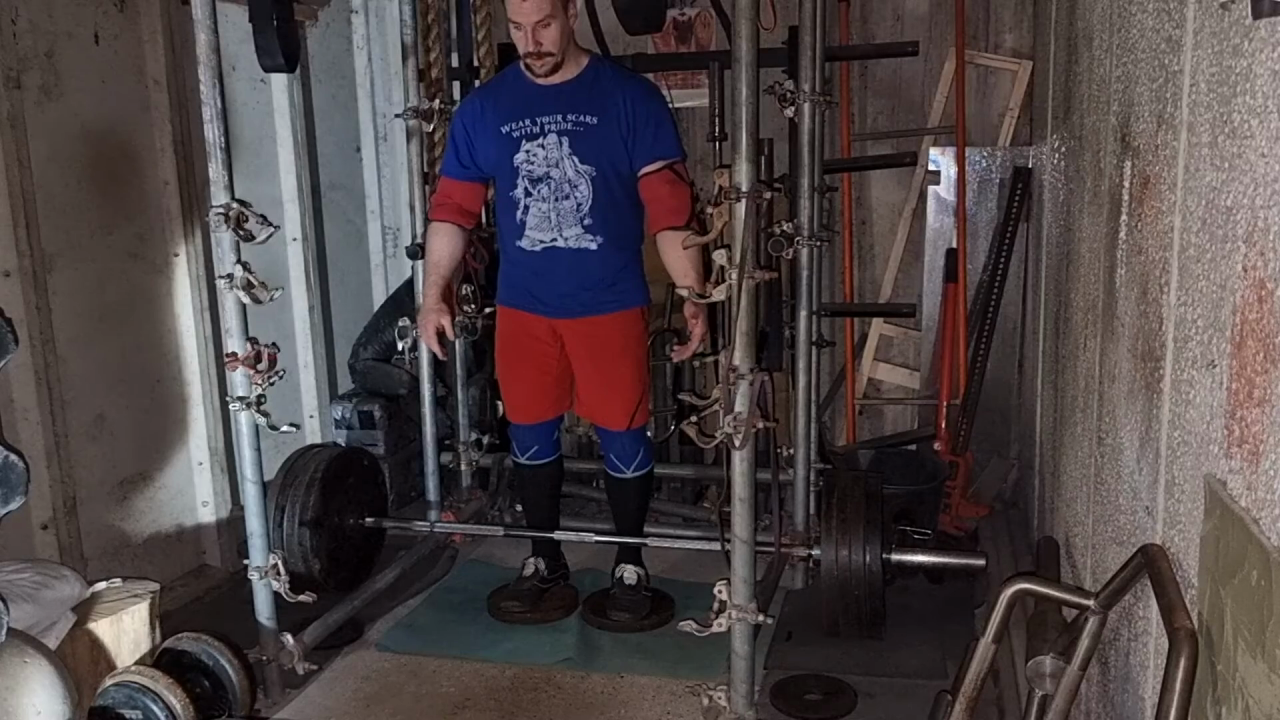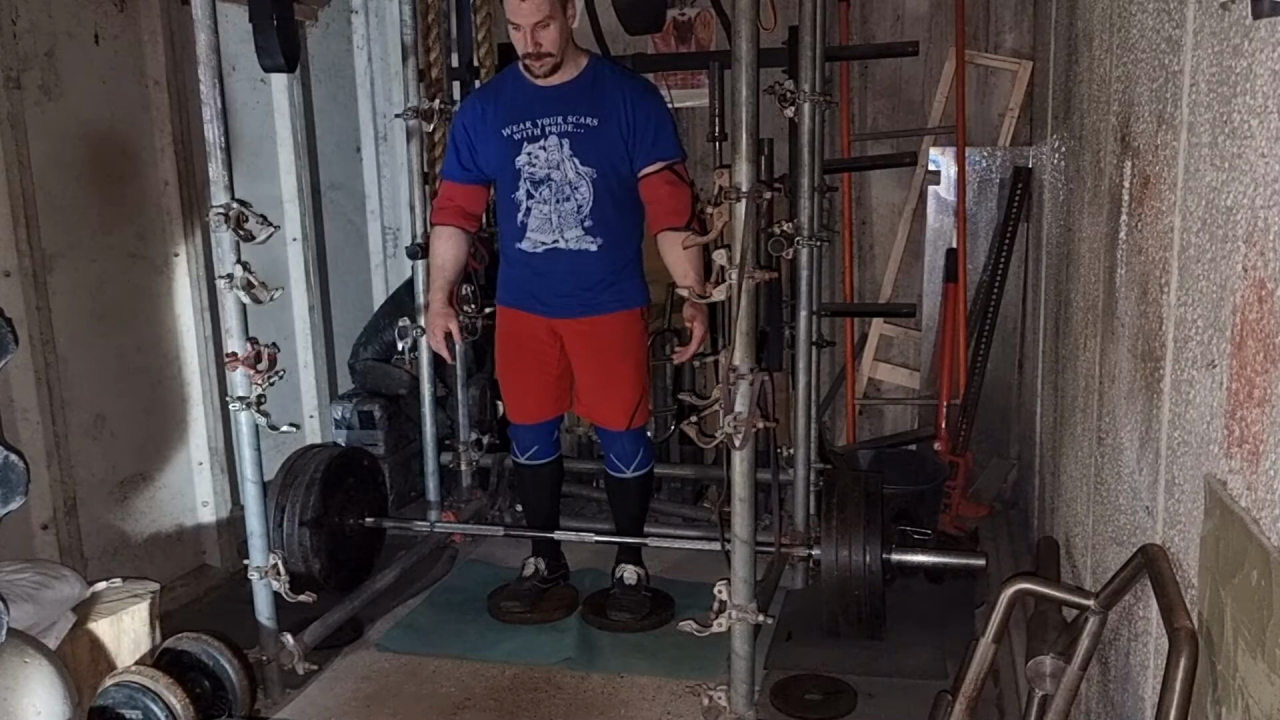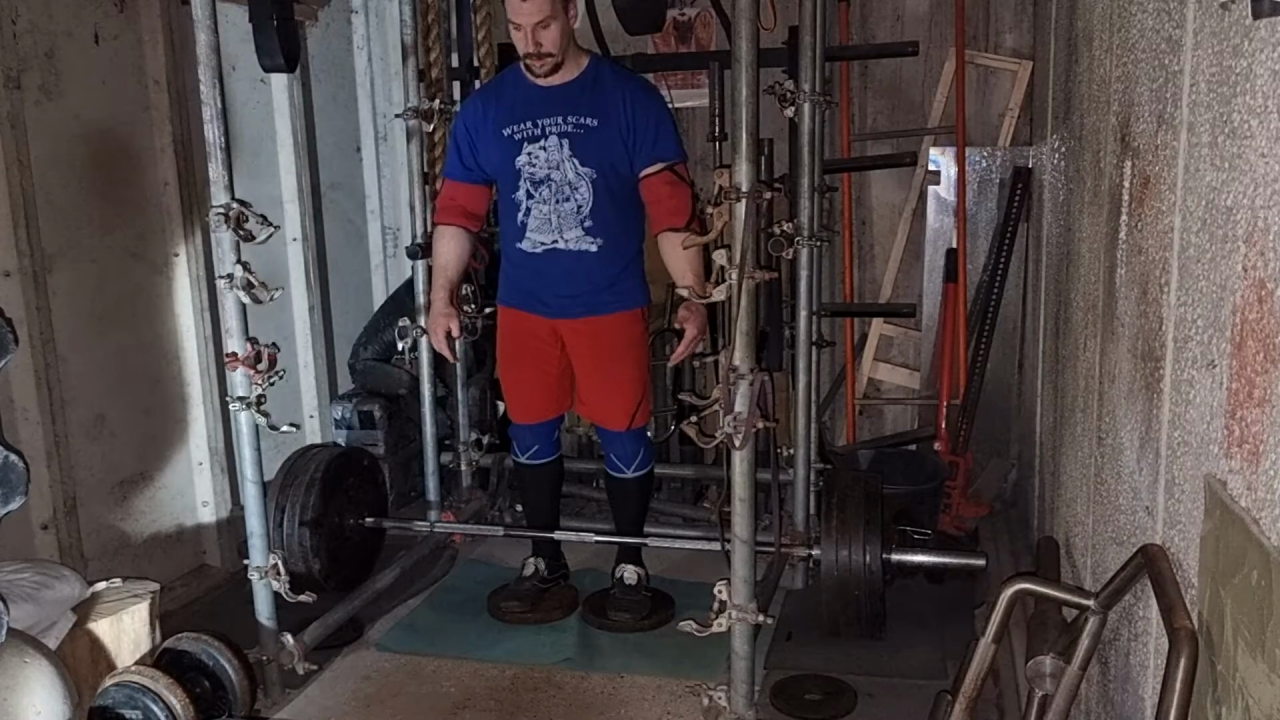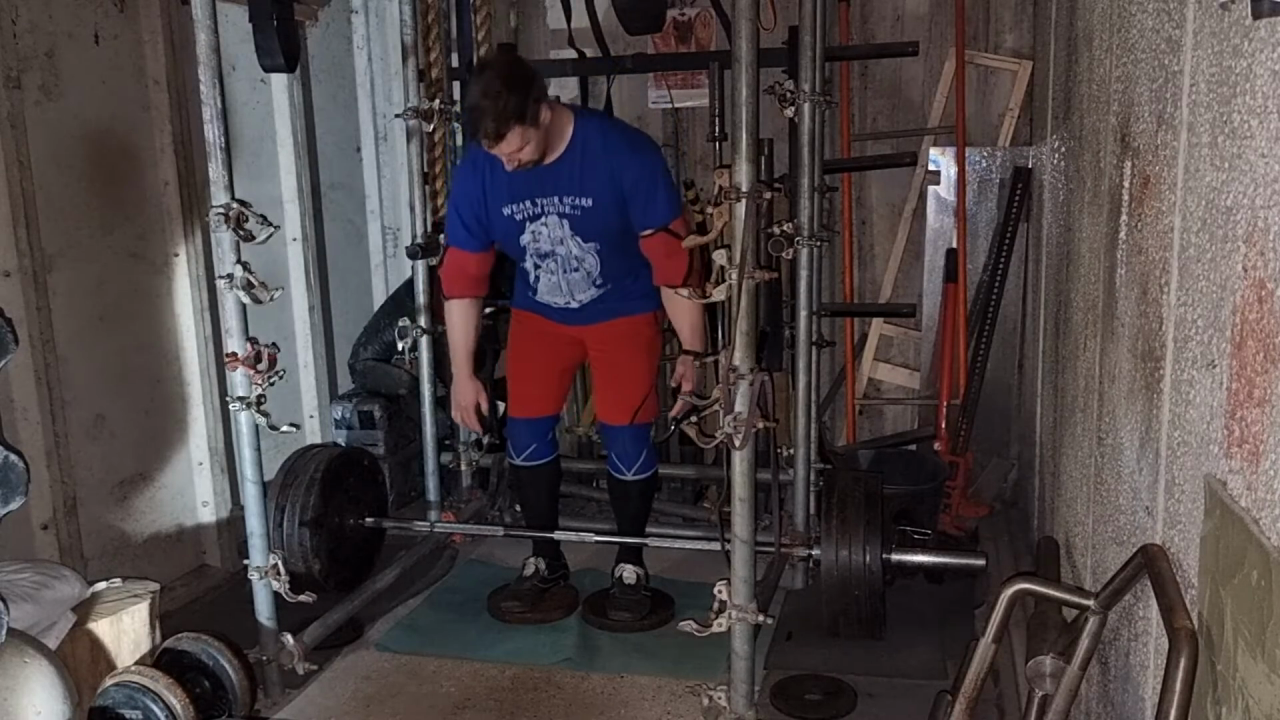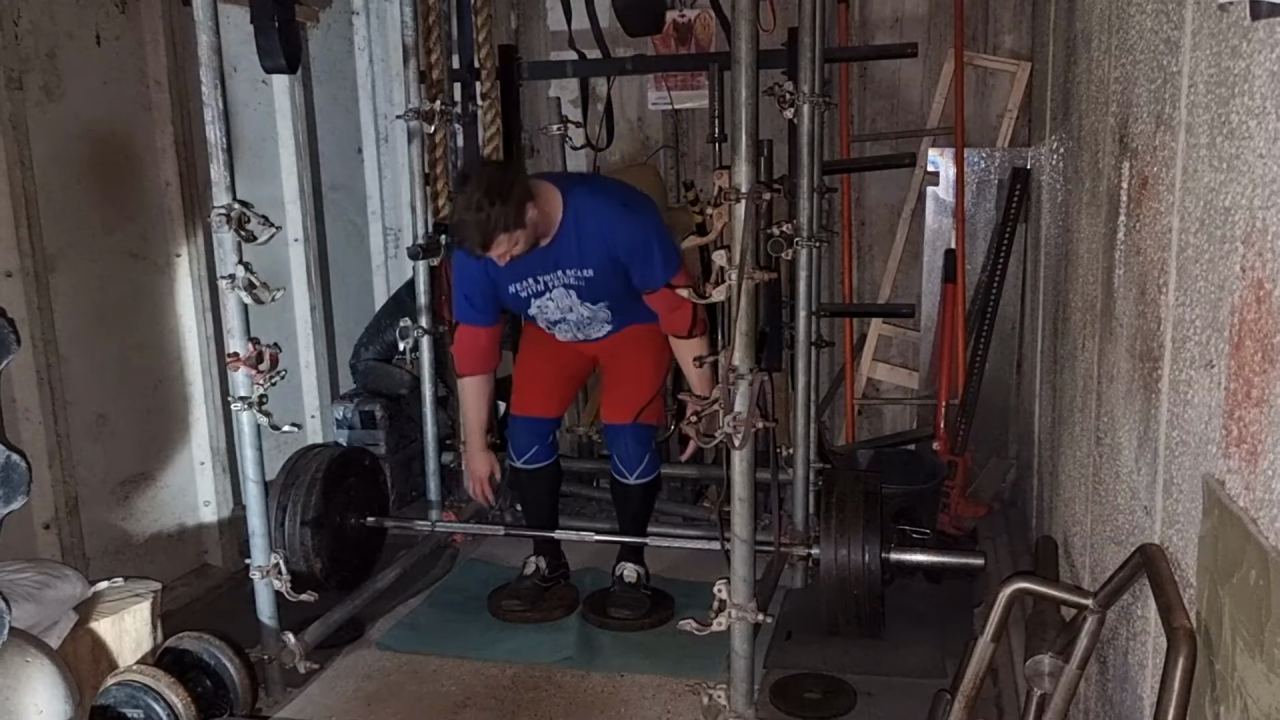
dt=1s
person 1, frame 1
left shoulder: (630, 97)
right shoulder: (483, 107)
left elbow: (669, 205)
right elbow: (453, 207)
left wrist: (693, 295)
right wrist: (433, 295)
left hip: (610, 306)
right hip: (522, 307)
left knee: (622, 436)
right knee: (531, 436)
left ankle: (630, 564)
right ankle: (544, 557)
person 1, frame 2
left shoulder: (629, 98)
right shoulder: (482, 109)
left elbow: (670, 205)
right elbow: (454, 211)
left wrist: (694, 296)
right wrist: (438, 298)
left hip: (610, 307)
right hip: (522, 307)
left knee: (622, 436)
right knee: (530, 435)
left ankle: (629, 564)
right ankle: (544, 558)
person 1, frame 3
left shoulder: (630, 98)
right shoulder: (484, 108)
left elbow: (671, 206)
right elbow: (457, 211)
left wrist: (694, 296)
right wrist: (441, 297)
left hip: (611, 306)
right hip: (523, 307)
left knee: (622, 435)
right knee: (531, 433)
left ankle: (630, 564)
right ankle: (545, 558)
person 1, frame 4
left shoulder: (625, 154)
right shoulder: (475, 172)
left elbow: (673, 258)
right elbow: (462, 275)
left wrist: (691, 350)
right wrist: (462, 373)
left hip: (623, 312)
right hip: (538, 314)
left knee: (624, 435)
right knee: (526, 430)
left ankle: (630, 565)
right ankle: (544, 560)
person 1, frame 5
left shoulder: (617, 217)
right shoulder: (477, 251)
left elbow: (679, 308)
right elbow: (474, 346)
left wrist: (702, 397)
right wrist: (475, 446)
left hip: (634, 323)
right hip: (550, 330)
left knee: (628, 436)
right knee: (526, 432)
left ankle: (631, 565)
right ankle: (546, 560)
